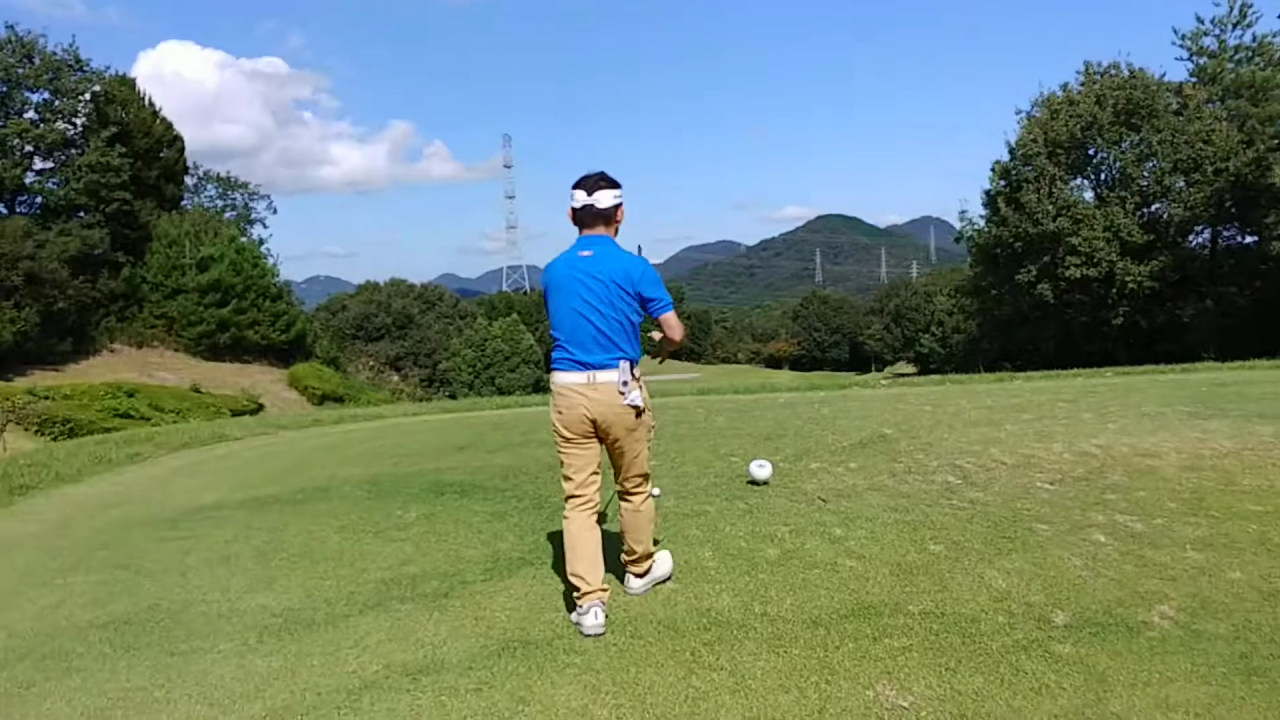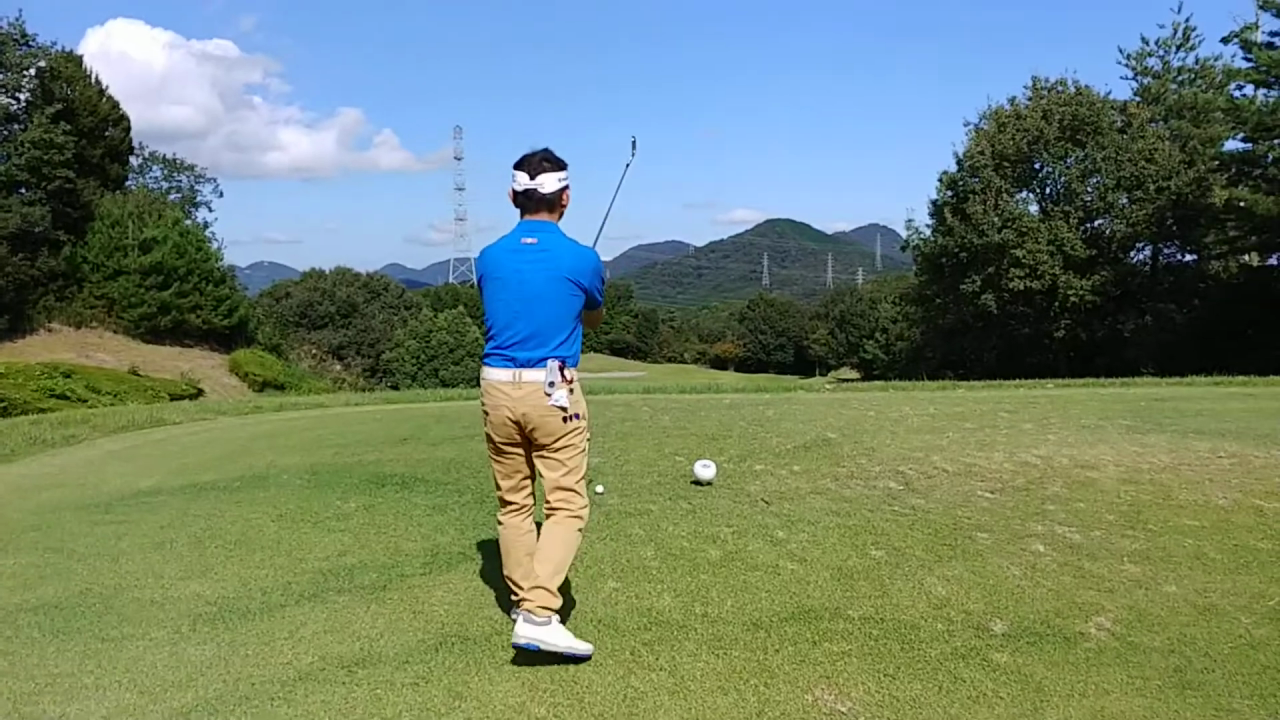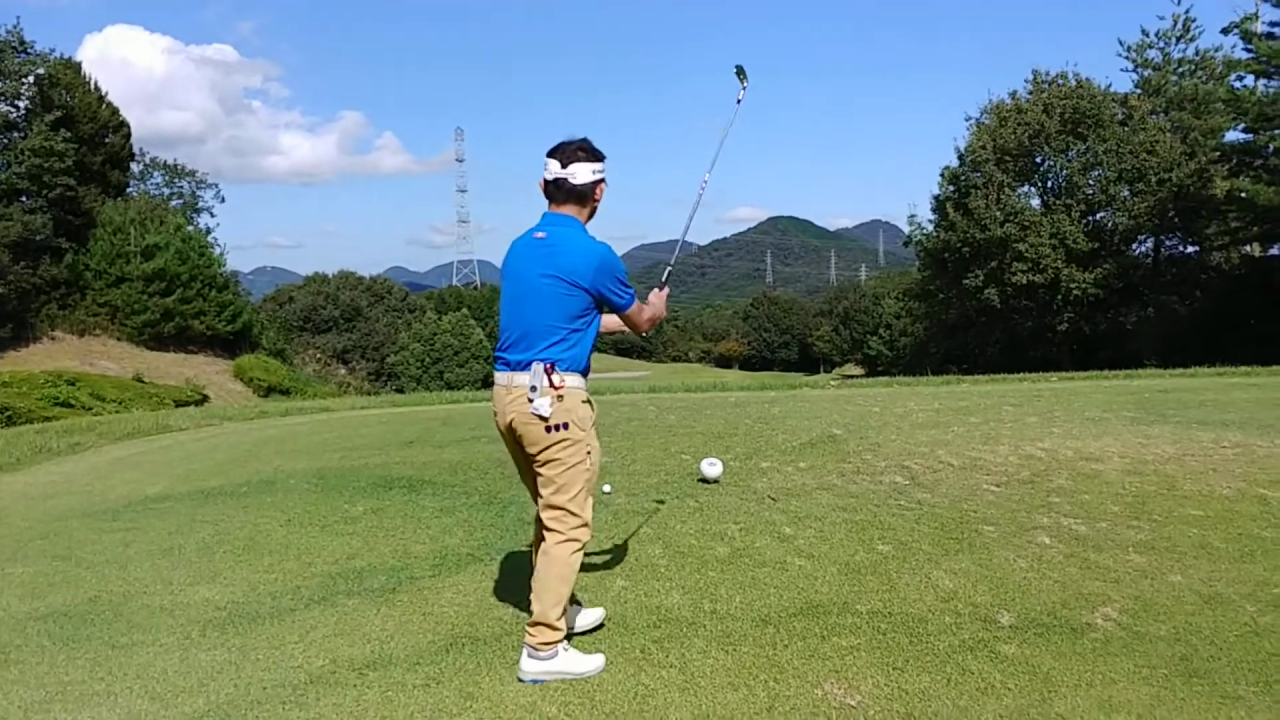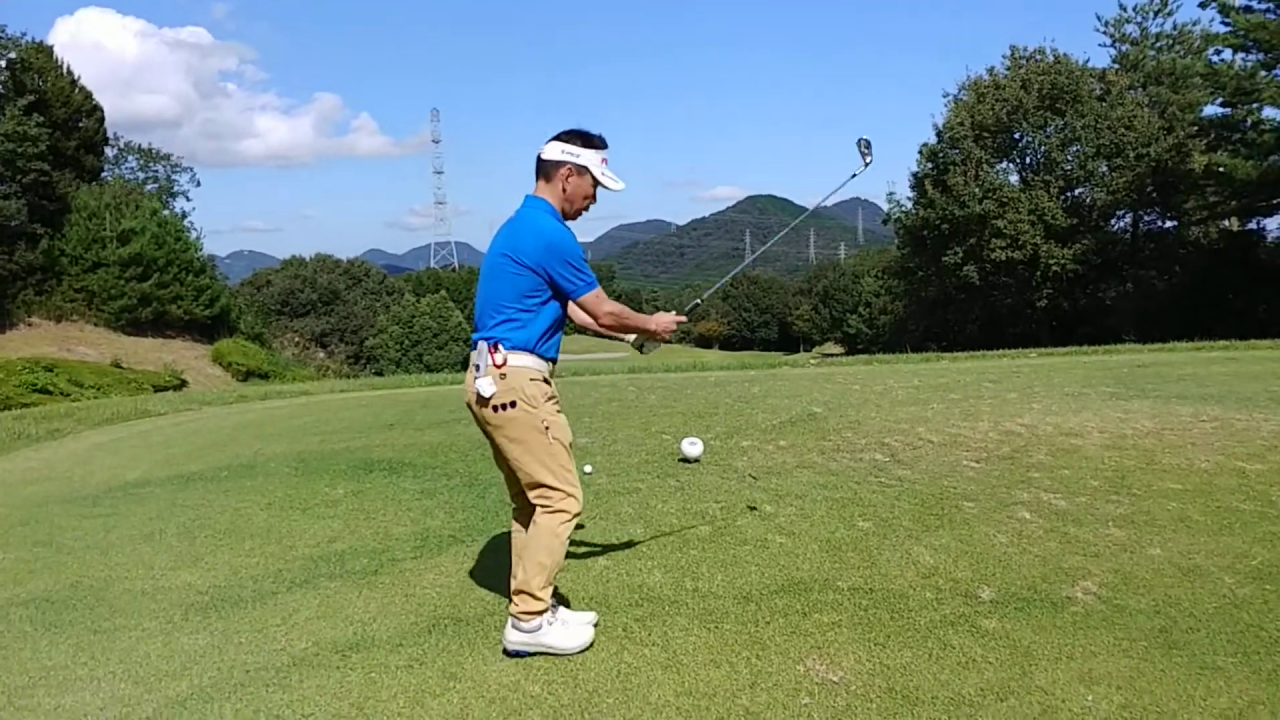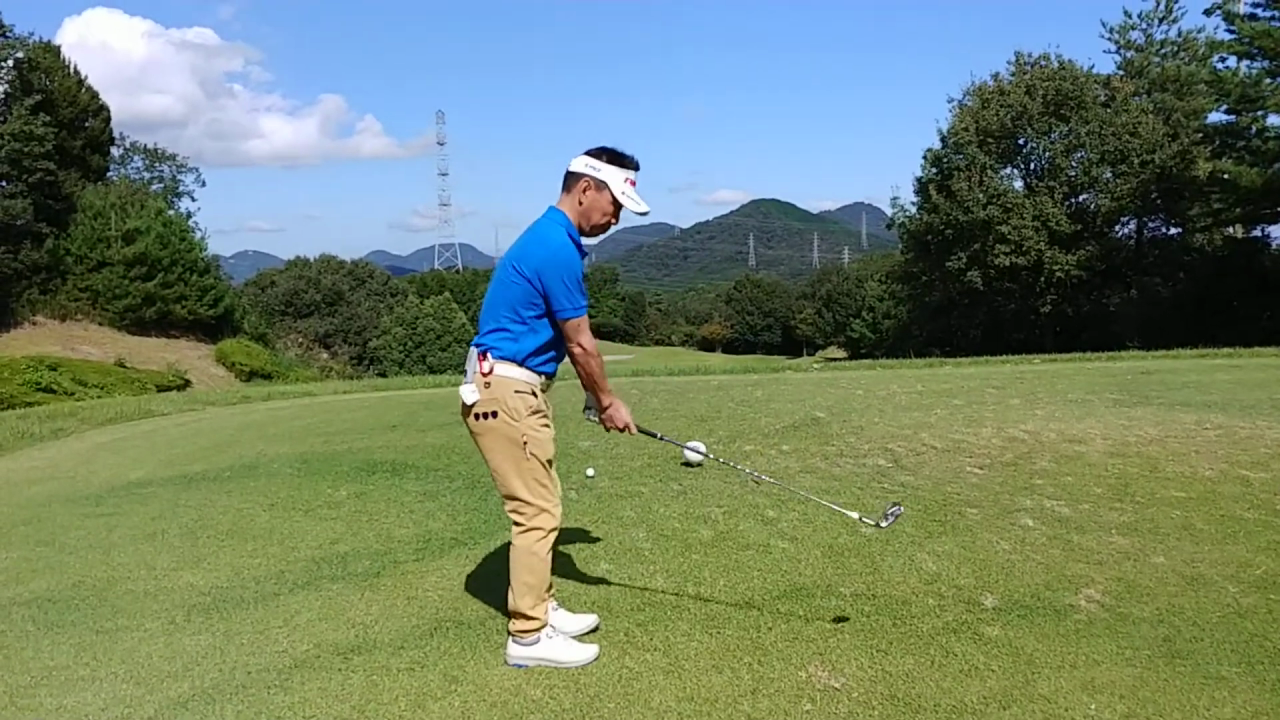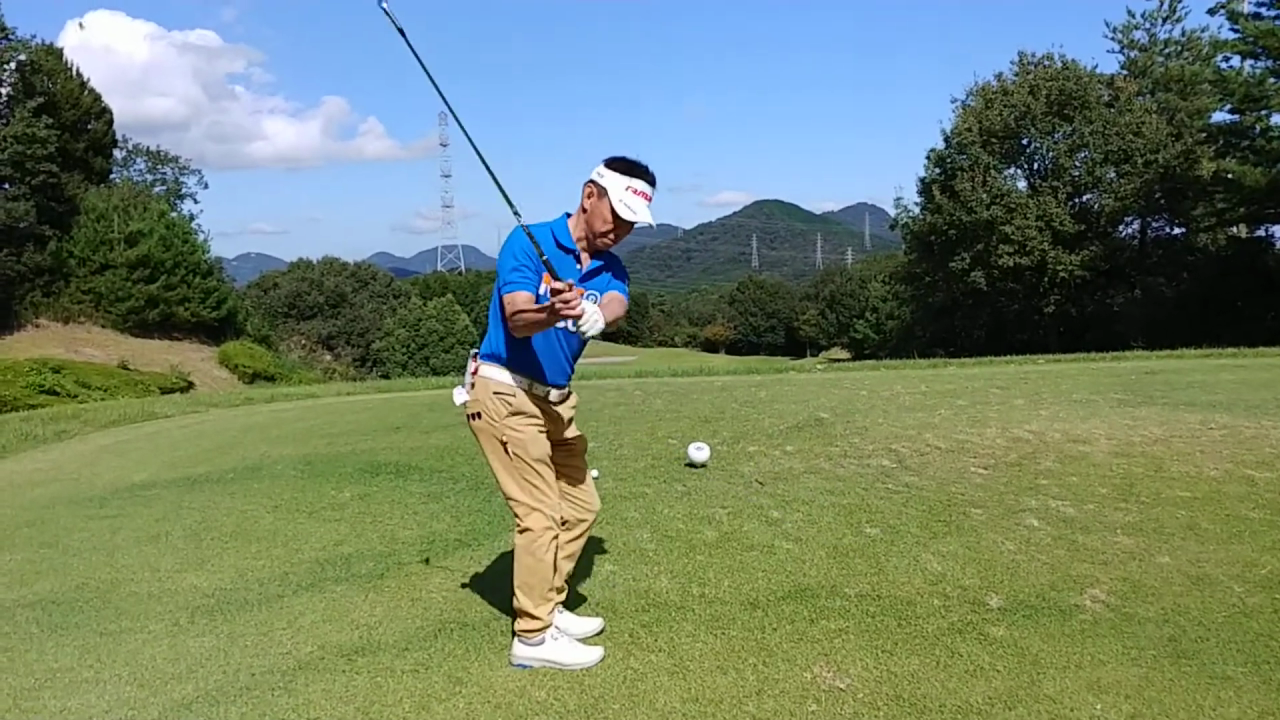
dt=0.5s
person 1, frame 1
left shoulder: (553, 271)
right shoulder: (636, 268)
right elbow: (675, 333)
right wrist: (661, 345)
left hip: (568, 392)
right hip: (620, 390)
left knee: (579, 499)
right knee: (634, 487)
left ankle: (589, 603)
right ankle: (639, 569)
person 1, frame 2
left shoulder: (489, 258)
right shoulder: (582, 259)
right elbow: (594, 319)
left hip: (498, 389)
right hip: (554, 392)
left knee: (514, 503)
right knee: (566, 506)
left ankle: (525, 601)
right ankle: (539, 617)
person 1, frame 3
left shoulder: (518, 249)
right shoulder: (594, 256)
right elbow: (642, 322)
left wrist: (616, 320)
right wrist: (655, 307)
left hip: (509, 394)
right hip: (556, 398)
left knee: (548, 514)
right knee: (567, 524)
left ankle: (555, 610)
right ankle: (543, 649)
person 1, frame 4
left shoulder: (522, 226)
right shoulder: (549, 235)
left elbow: (565, 308)
right elbow: (603, 312)
left wrist: (631, 332)
right wrist: (652, 325)
left hip: (497, 377)
right hip: (516, 380)
left knee: (532, 501)
right knee: (558, 497)
left ankle: (537, 606)
right ankle: (527, 619)
person 1, frame 5
left shoulder: (553, 240)
right shoulder: (556, 248)
left elbow: (571, 337)
right elbow: (580, 344)
left wrist: (596, 396)
right wrist: (609, 402)
left hip: (510, 388)
right hip: (506, 390)
left knee: (539, 507)
right knee: (536, 513)
left ankle: (539, 609)
right ankle: (527, 636)
person 1, frame 6
left shoulder: (611, 269)
right shoulder: (527, 242)
left elbow: (615, 307)
right elbow: (515, 321)
left wrist: (595, 313)
right wrist: (549, 308)
left hip: (556, 399)
right hip: (506, 394)
left knee: (580, 507)
right knee: (539, 515)
left ankle: (549, 610)
right ankle: (532, 637)
